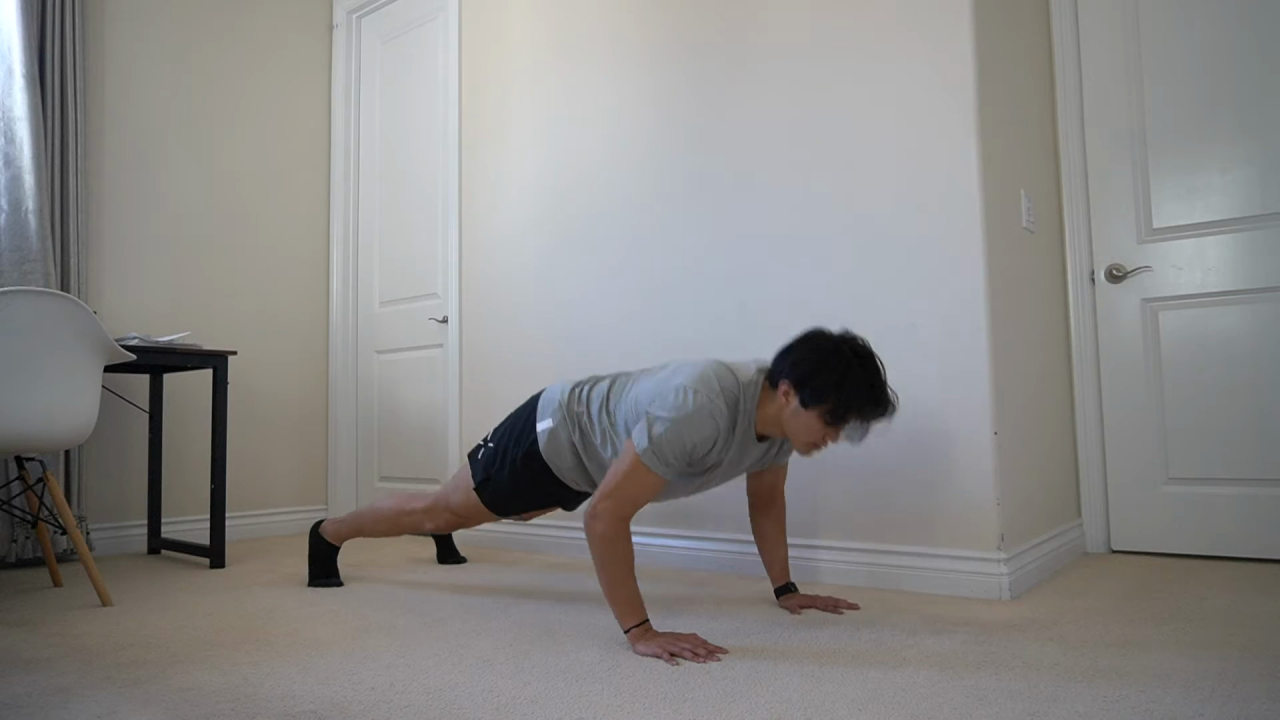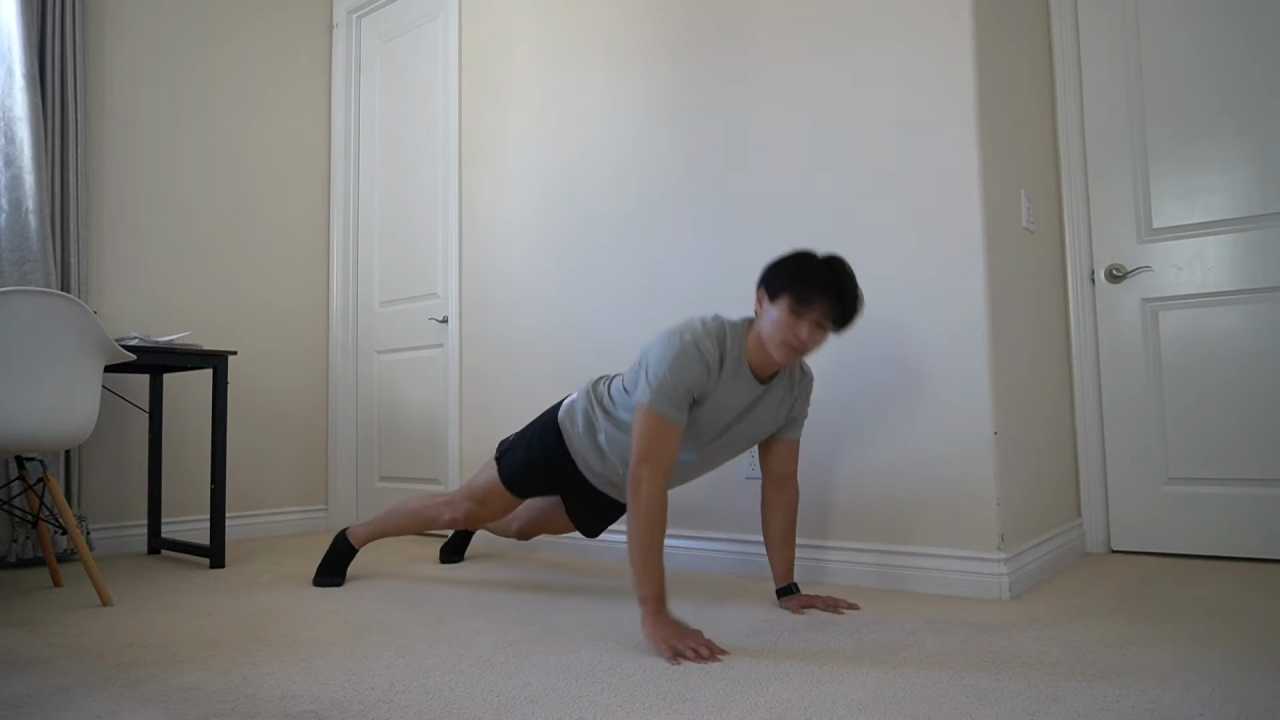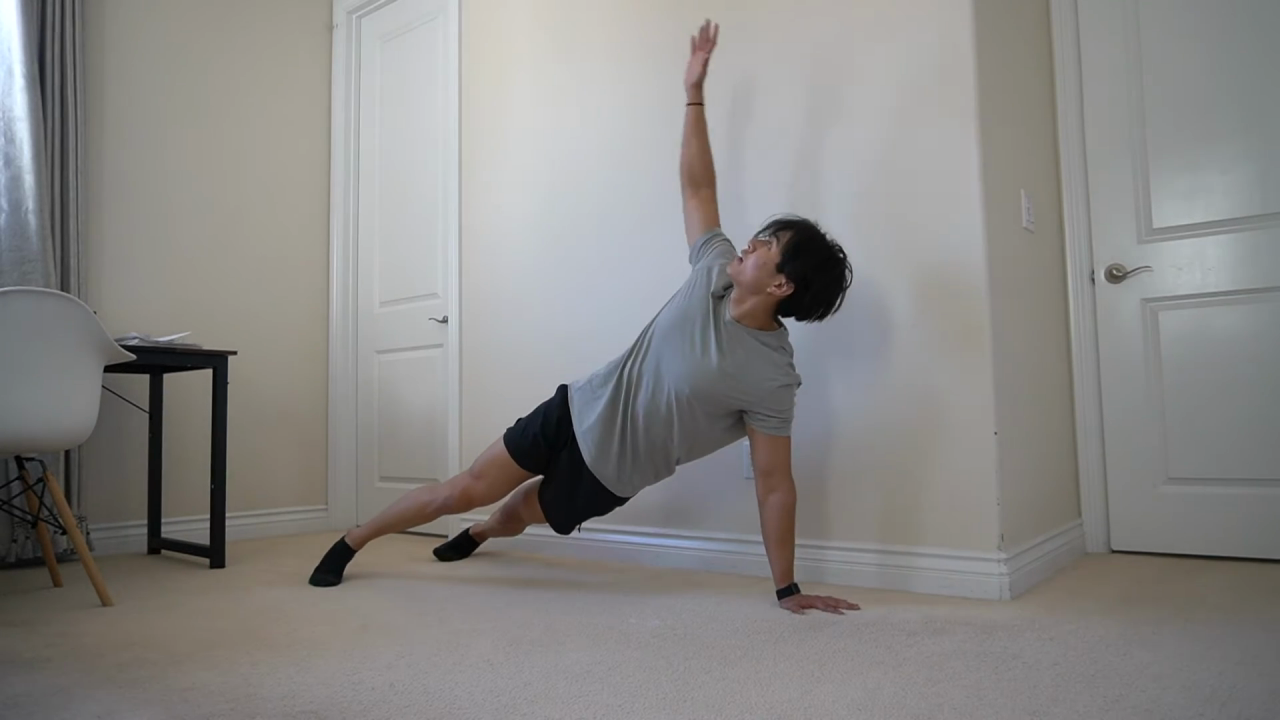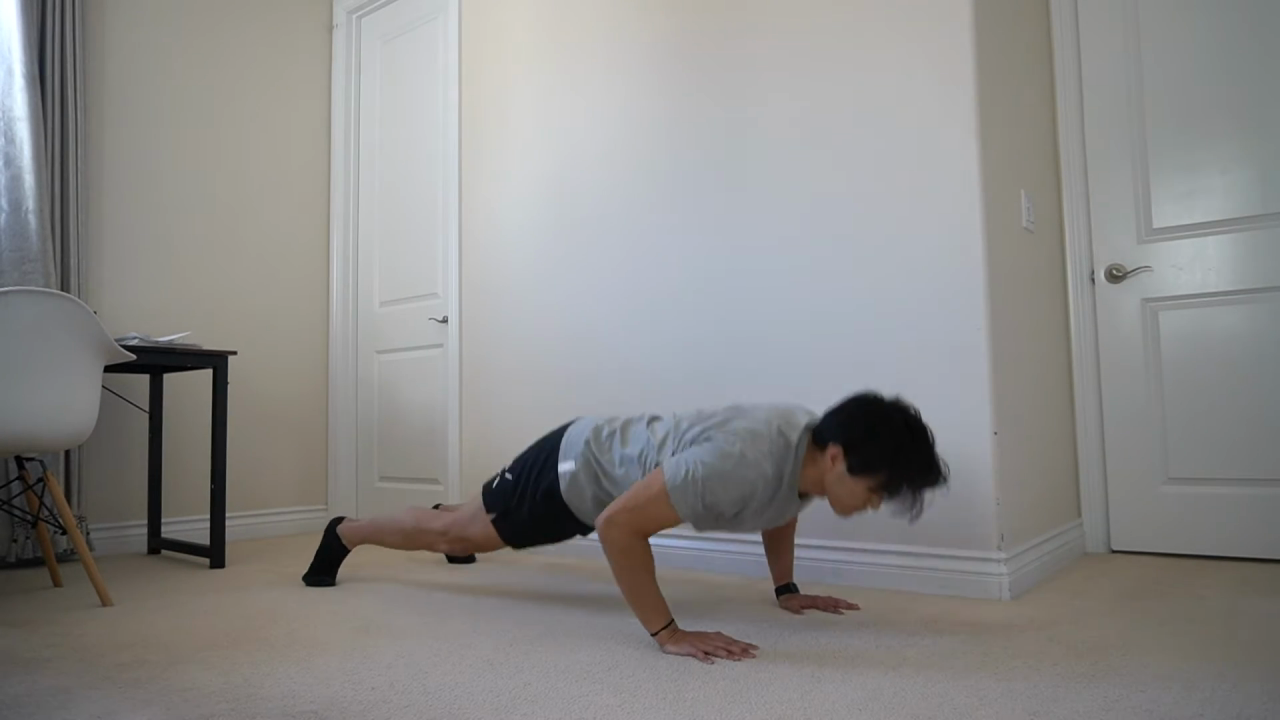
dt=1s
person 1, frame 1
left shoulder: (780, 413)
right shoulder: (700, 409)
left elbow: (766, 497)
right elbow: (606, 517)
left wrist: (787, 591)
right wrist: (638, 630)
left hip: (589, 454)
right hip: (553, 432)
left knee: (519, 513)
right knee: (441, 510)
left ankle: (444, 537)
right ankle: (329, 534)
person 1, frame 2
left shoulder: (797, 386)
right shoulder: (693, 346)
left elbow: (781, 483)
right elbow: (646, 484)
left wrist: (787, 588)
right wrist: (653, 615)
left hip: (613, 485)
right hip: (577, 434)
left knee: (523, 527)
right knee: (463, 506)
left ankle: (472, 530)
right ankle: (351, 540)
person 1, frame 3
left shoulder: (771, 377)
right shoulder: (717, 273)
left elbow: (775, 484)
right elbow: (695, 184)
left wrist: (787, 589)
right wrist: (694, 91)
left hip: (608, 474)
right hip: (578, 410)
left knee: (517, 516)
right knee: (463, 492)
left ankle: (475, 535)
right ankle: (351, 541)
person 1, frame 4
left shoulder: (812, 445)
right shoulder: (746, 462)
left elbow: (778, 506)
right elbow: (618, 527)
left wrist: (787, 589)
right wrist: (667, 632)
left hip: (609, 470)
right hip: (576, 468)
right knee: (457, 535)
left ankle: (447, 506)
right ankle: (344, 533)
